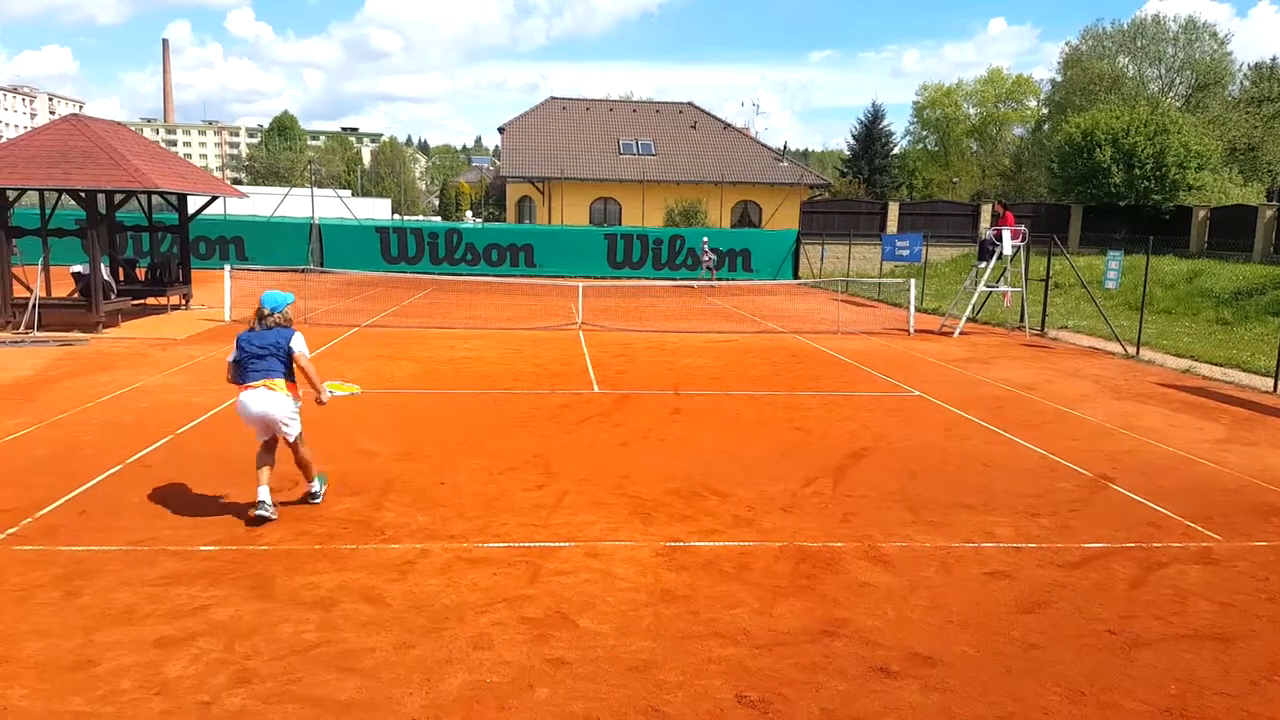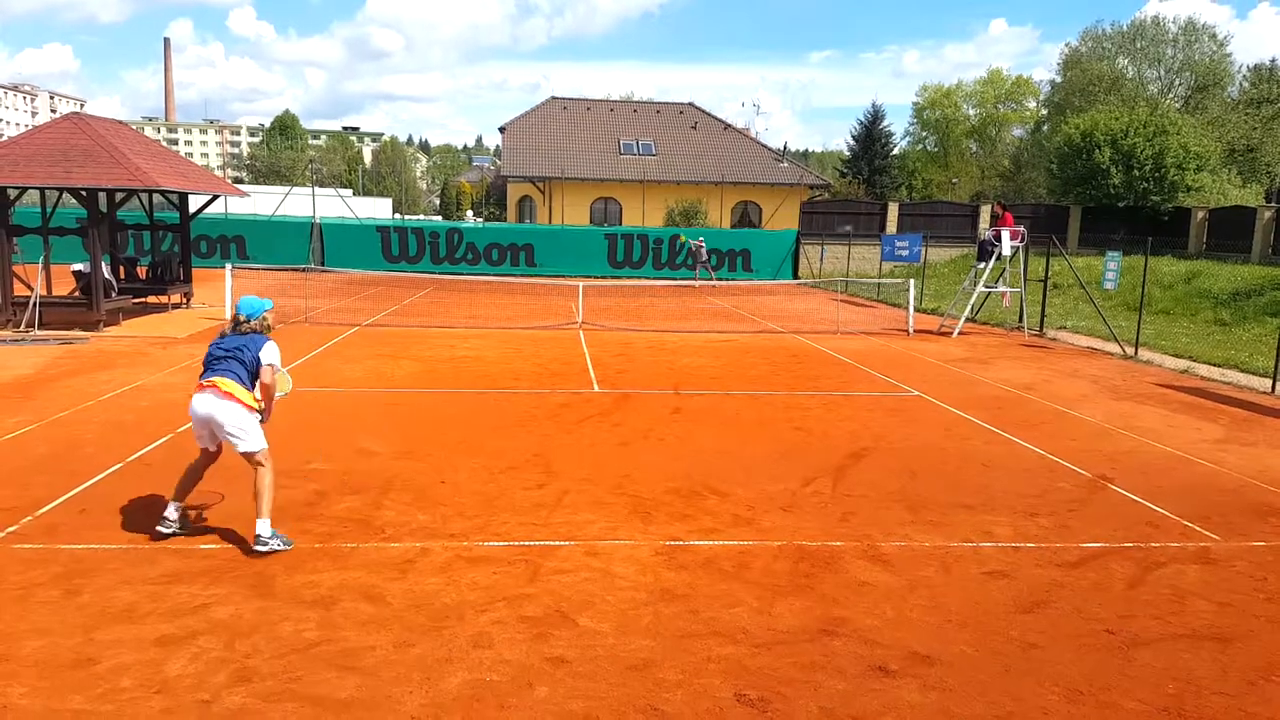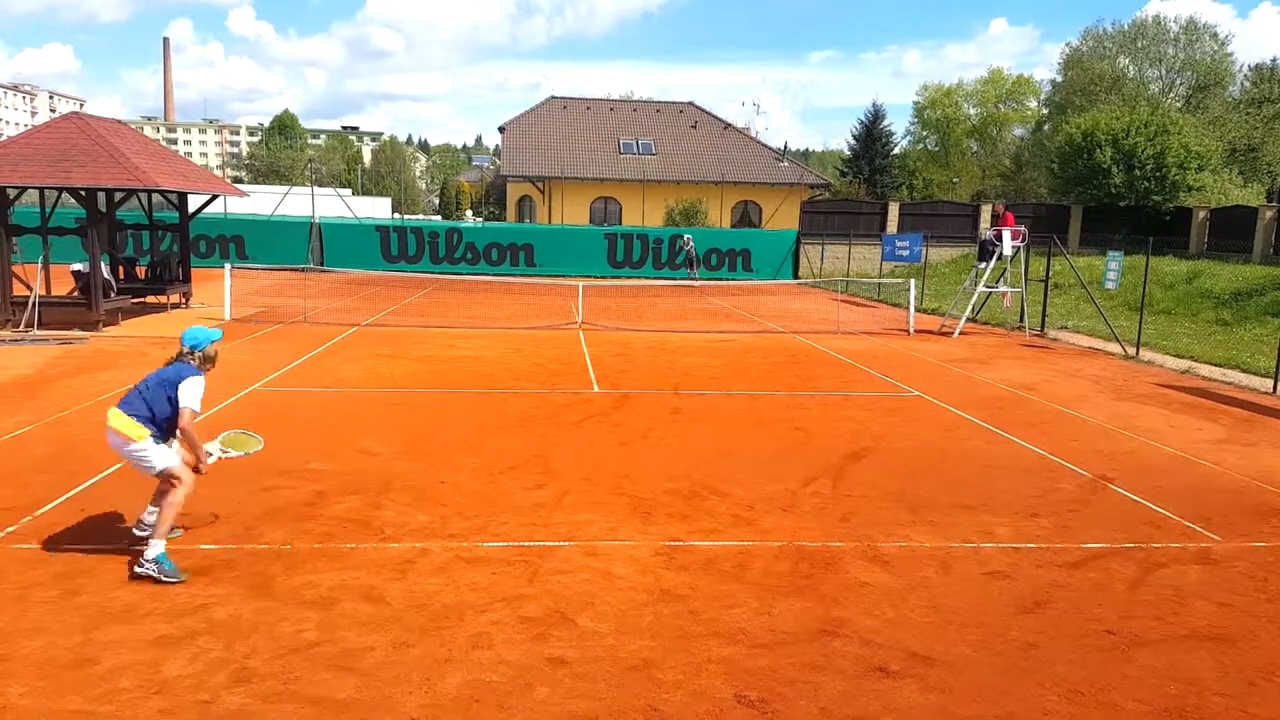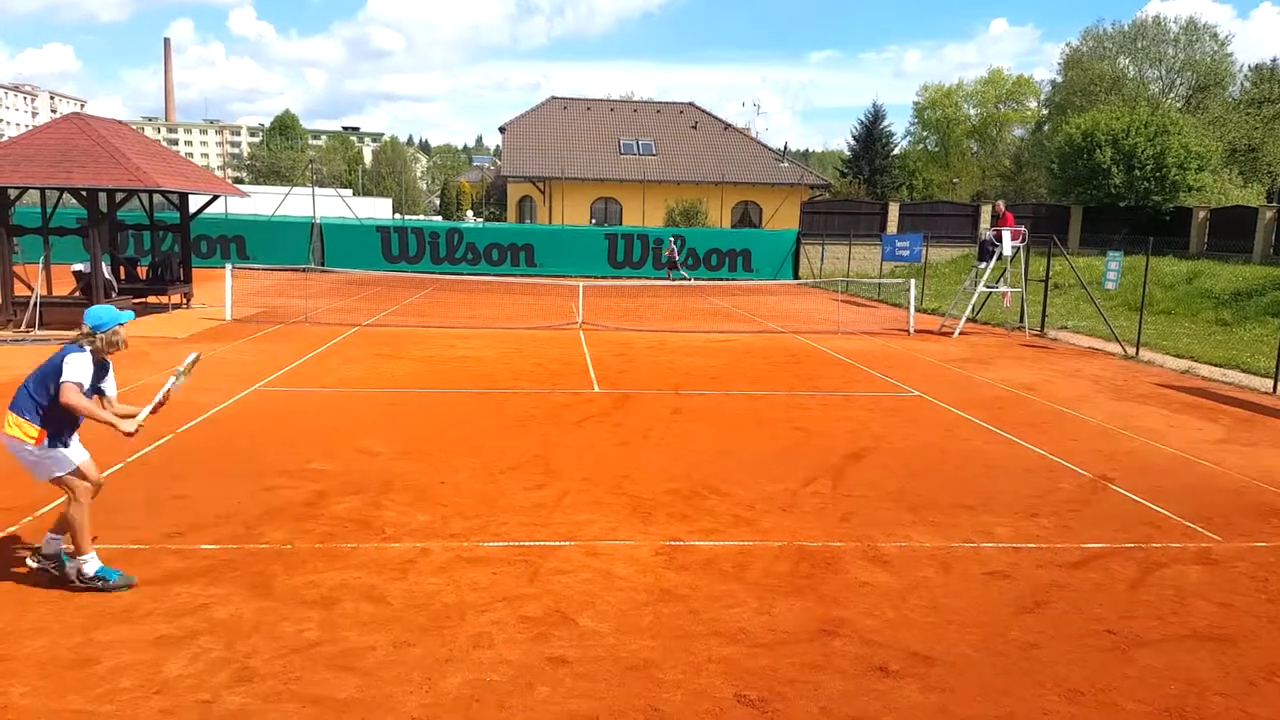
dt=0.3s
person 1, frame 1
left shoulder: (243, 337)
right shoulder: (292, 335)
left elbow: (231, 377)
right elbow: (302, 362)
right wrist: (320, 391)
left hip: (247, 399)
right hip: (277, 397)
left knee: (267, 442)
right knee: (297, 443)
left ankle: (262, 500)
right ankle: (314, 487)
person 1, frame 2
left shoulder: (220, 342)
right shoulder: (266, 344)
right elbow: (267, 380)
right wrist: (268, 409)
left hip: (200, 402)
right hip: (231, 406)
left knee: (208, 456)
right knee: (263, 463)
left ankle: (171, 516)
right ankle: (264, 534)
person 1, frame 3
left shoulder: (177, 370)
right shoulder: (194, 377)
right elbow: (185, 424)
left wrist: (196, 450)
right wrist: (199, 457)
left hip: (131, 425)
right hip: (132, 432)
left knee: (185, 464)
right knee: (186, 480)
left ankle: (148, 522)
right ankle: (152, 556)
person 1, frame 4
left shoulder: (102, 364)
right shoulder: (80, 357)
left elbow: (112, 408)
right elbow: (68, 398)
left wrist: (147, 410)
right wrist: (117, 423)
left hip: (54, 431)
right hip: (30, 432)
left knee: (93, 481)
right knee: (82, 489)
left ankle: (49, 552)
right ankle: (88, 568)
